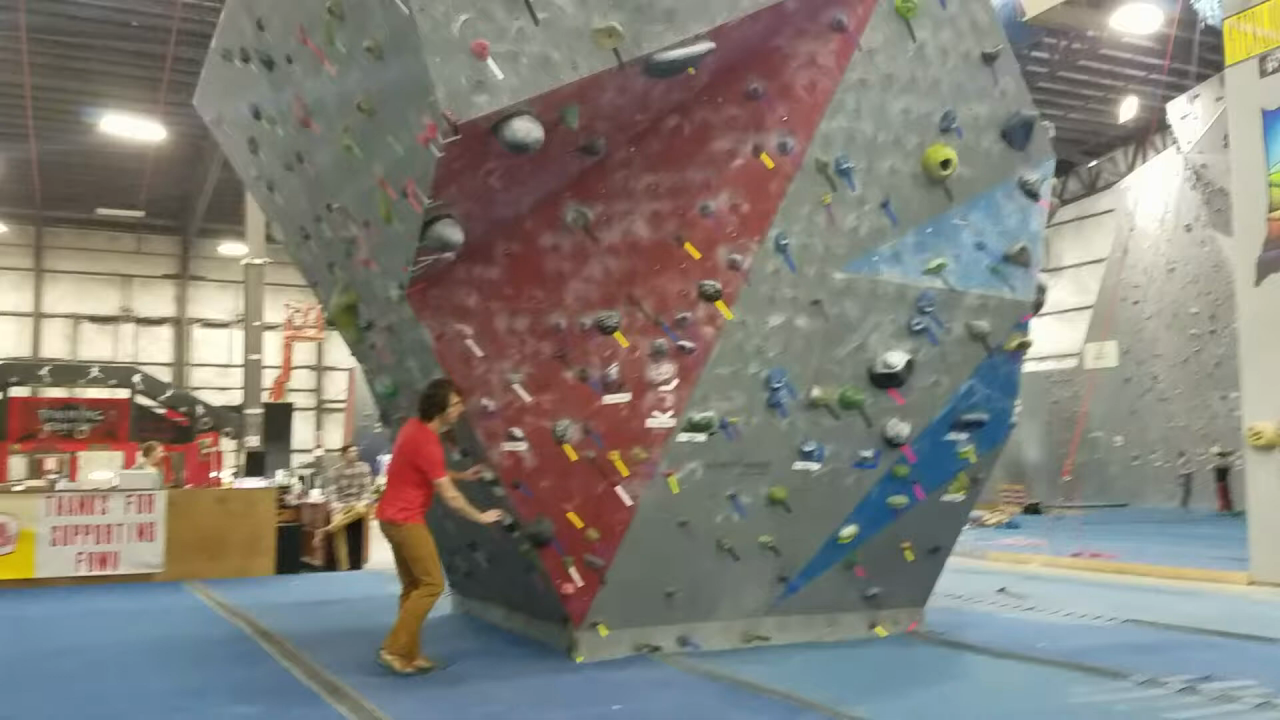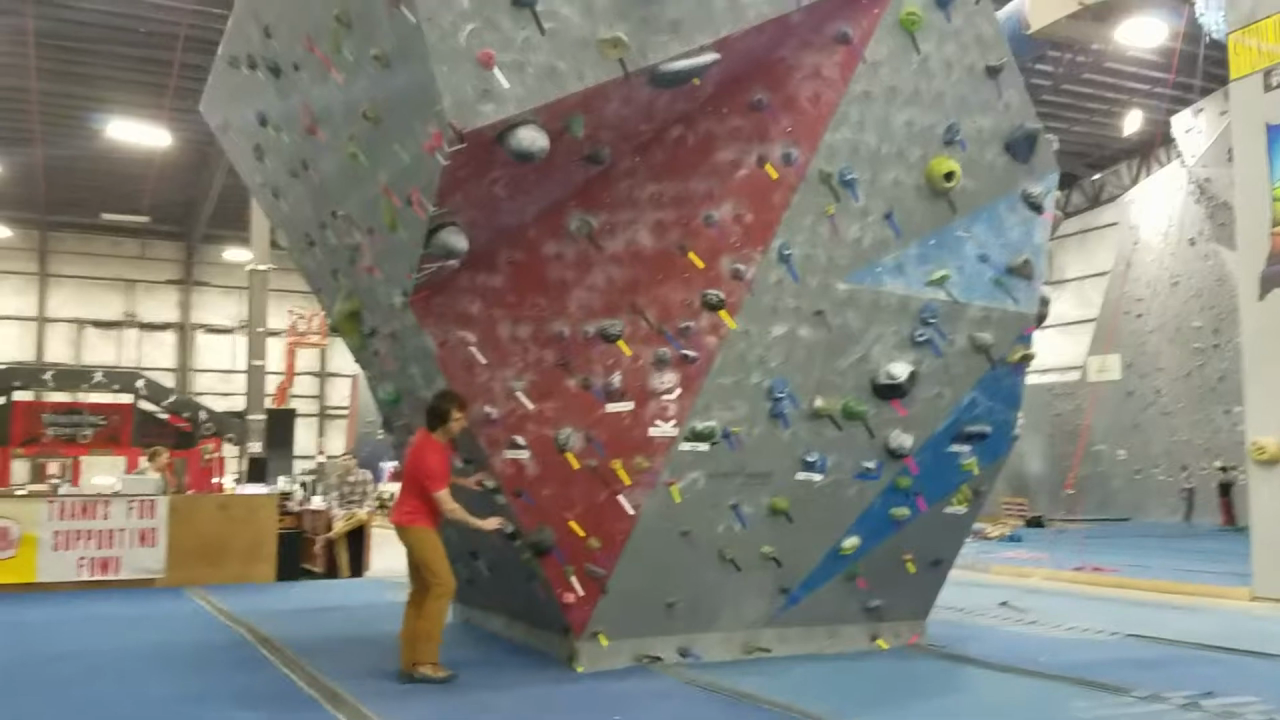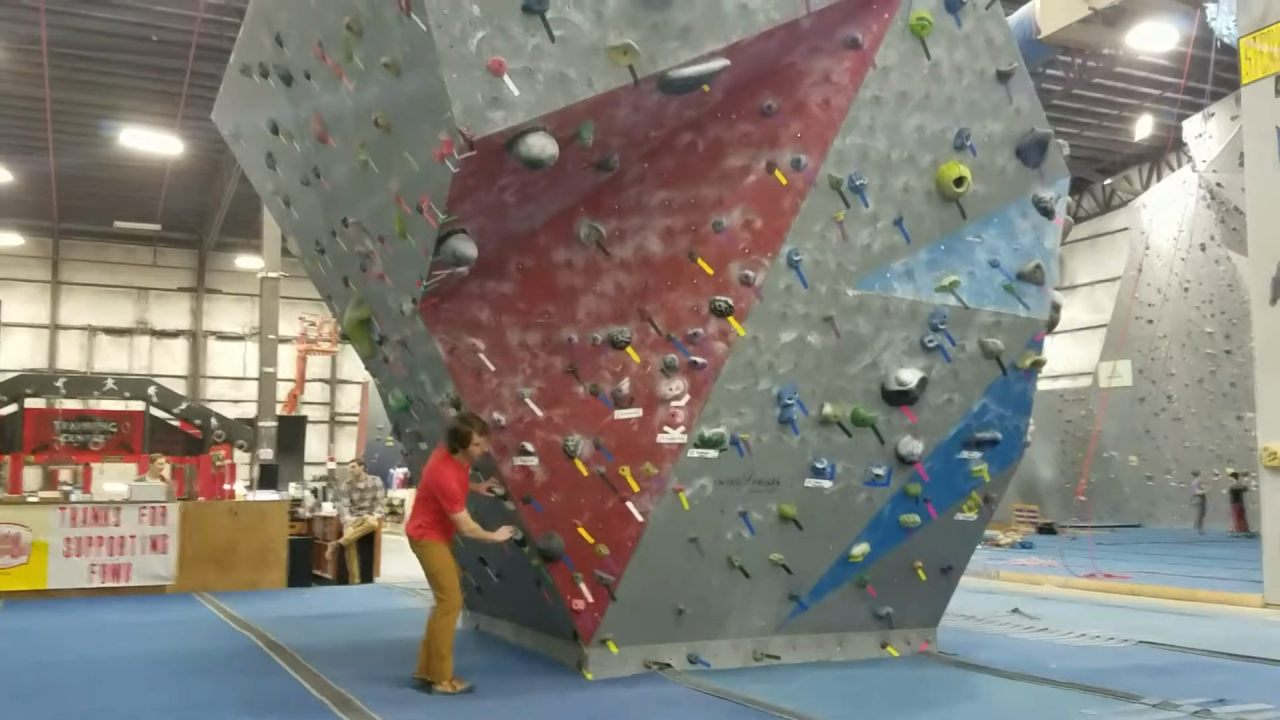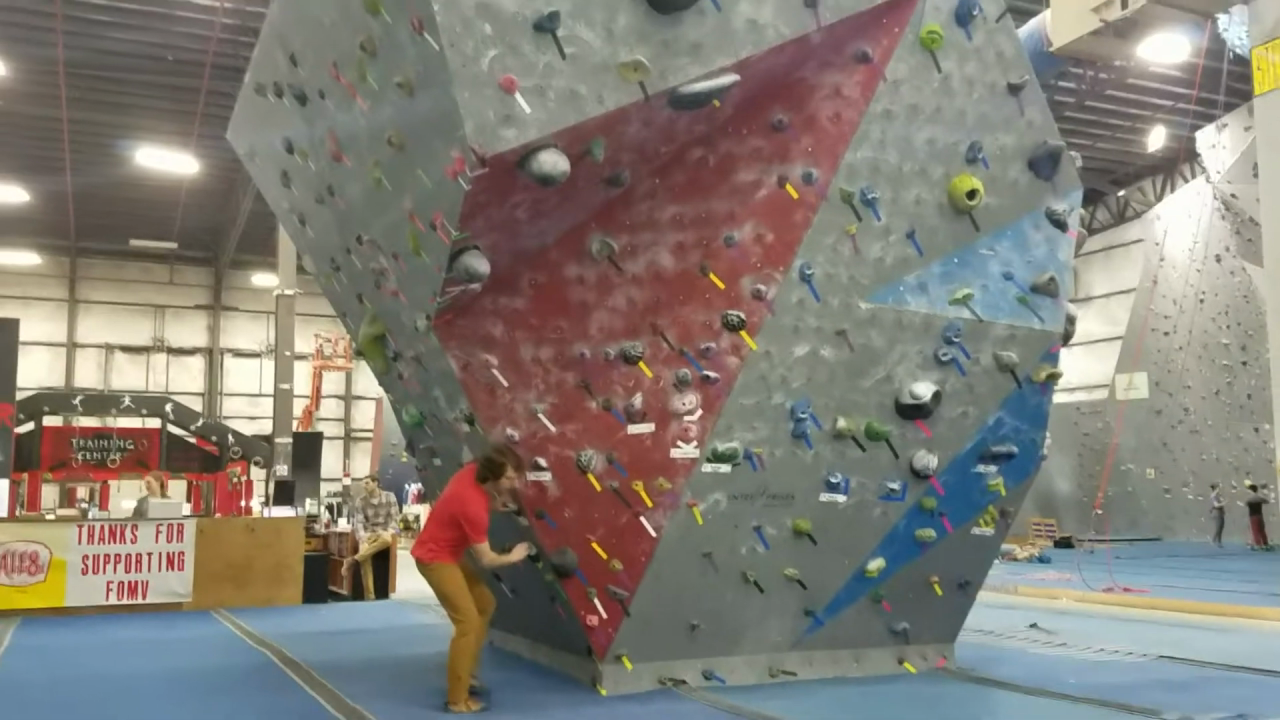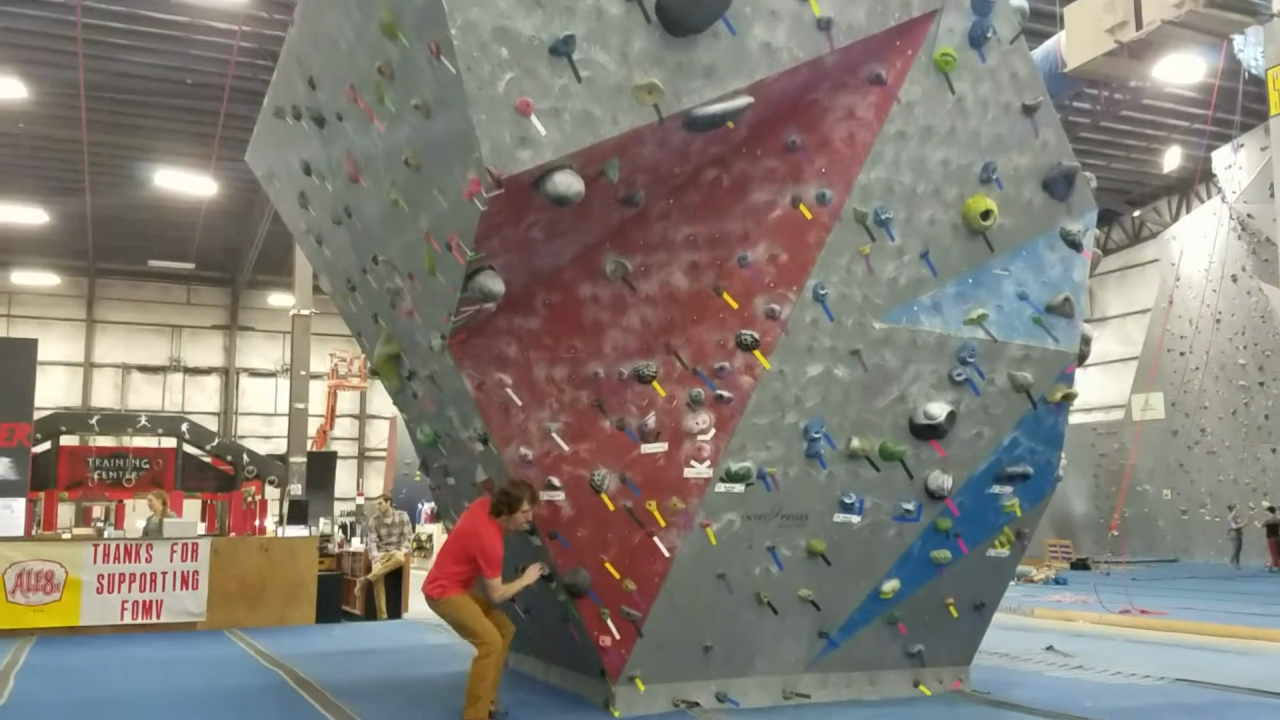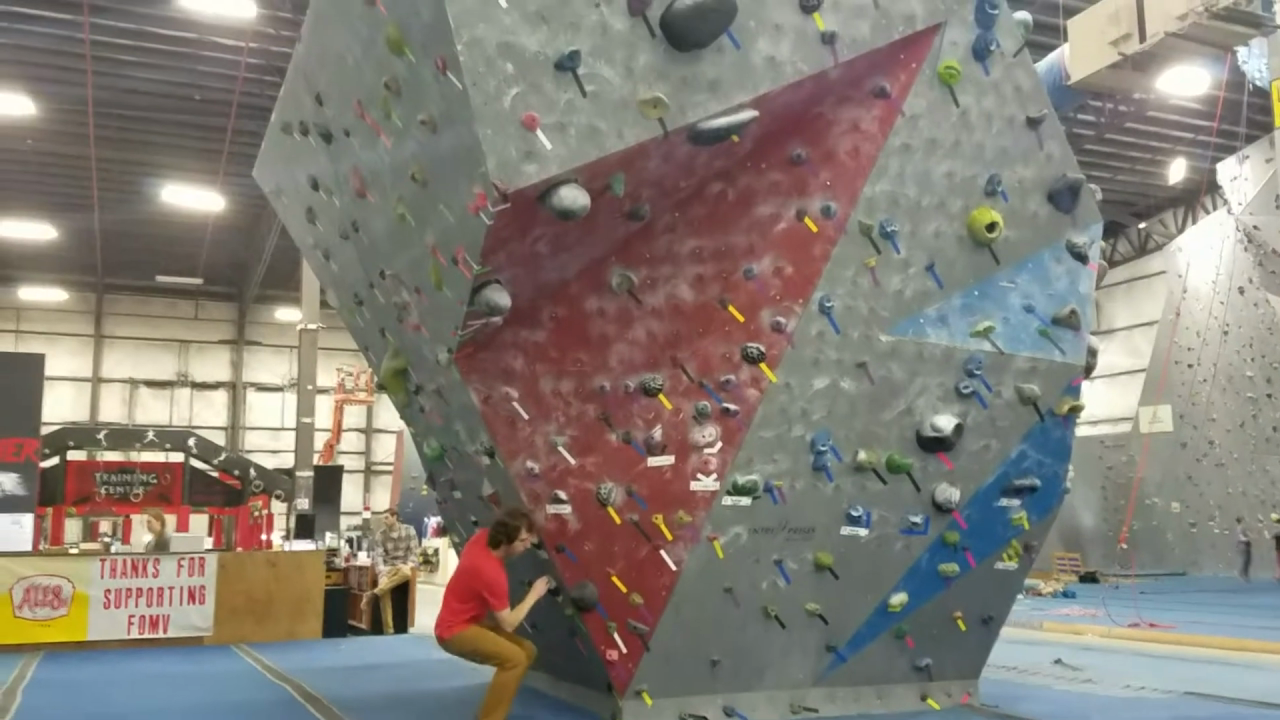
dt=0.3s
person 1, frame 1
left shoulder: (414, 428)
right shoulder: (427, 443)
right elbow: (450, 497)
left wrist: (461, 475)
right wrist: (481, 517)
left hip: (392, 516)
right hip: (406, 520)
left knee: (413, 585)
right knee: (432, 584)
left ankle: (408, 655)
right ankle: (393, 649)
person 1, frame 2
left shoulder: (432, 440)
right shoulder: (429, 453)
right elbow: (448, 508)
left wrist: (463, 481)
right wrist: (482, 524)
left hip: (415, 521)
right hip: (416, 524)
left knee: (422, 591)
right knee: (444, 585)
left ankle: (411, 664)
right ankle: (426, 661)
person 1, frame 3
left shoulder: (454, 456)
right shoulder: (445, 475)
right elbow: (467, 528)
left wrist: (476, 487)
right wrist: (496, 536)
left hip: (437, 534)
right hip: (428, 537)
left knee: (446, 601)
right knee: (450, 601)
left ankle: (426, 672)
right ankle: (442, 680)
person 1, frame 4
left shoulder: (472, 472)
right shoulder: (473, 505)
right elbow: (485, 558)
left wrist: (493, 504)
right wrist: (513, 557)
left hip: (448, 552)
right hip: (435, 558)
left knee: (485, 603)
right knee: (468, 621)
left ankle: (466, 673)
right ankle: (457, 699)
person 1, frame 5
left shoulder: (483, 504)
right shoulder: (489, 540)
right elbow: (496, 594)
left wrist: (510, 528)
right wrist: (526, 579)
left hip: (457, 584)
right hip: (444, 591)
left knee: (505, 630)
right knee: (492, 643)
person 1, frame 6
left shoulder: (482, 538)
right shoulder: (492, 573)
right elbow: (507, 624)
right wrist: (534, 595)
left hip: (468, 619)
right hip: (454, 631)
left knee: (527, 650)
right knee: (515, 658)
